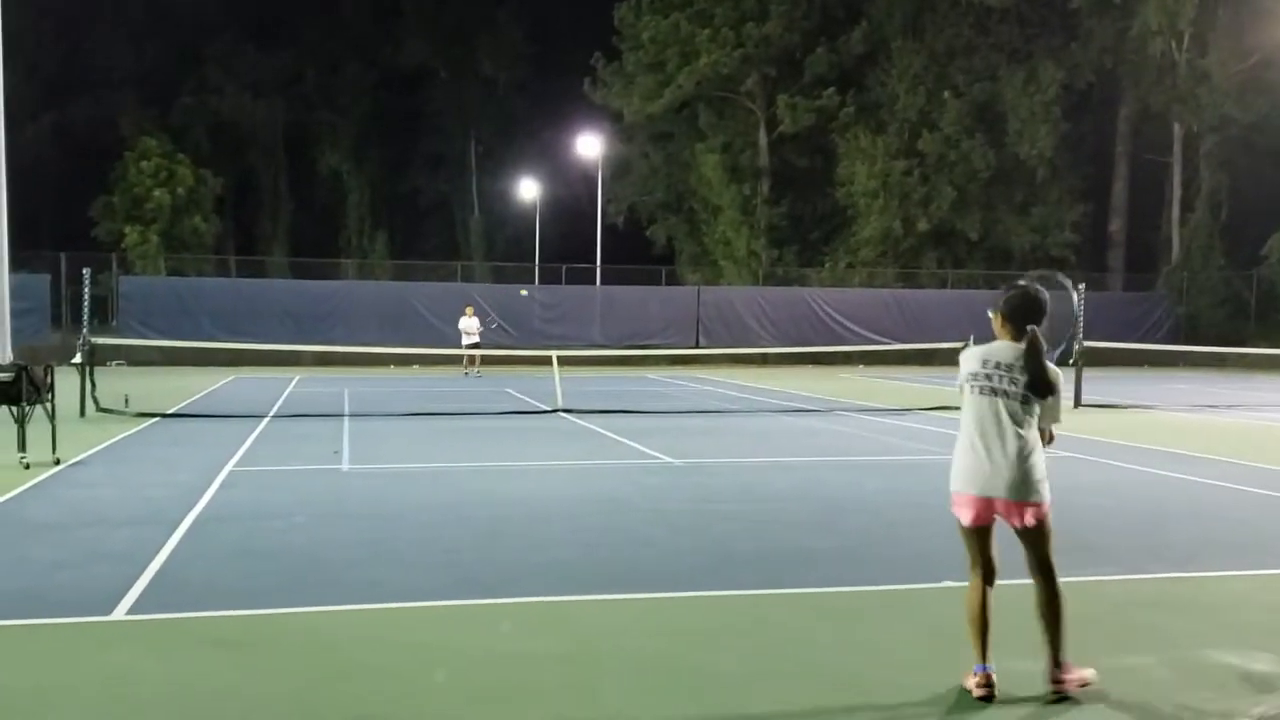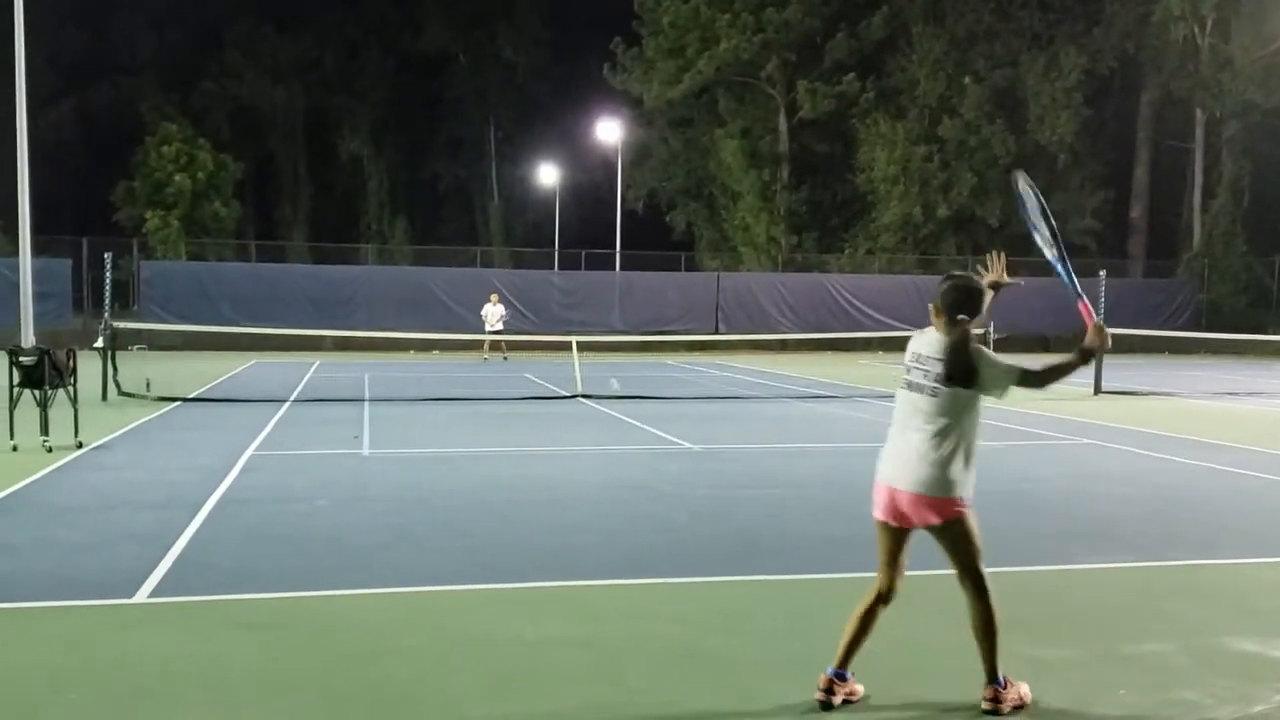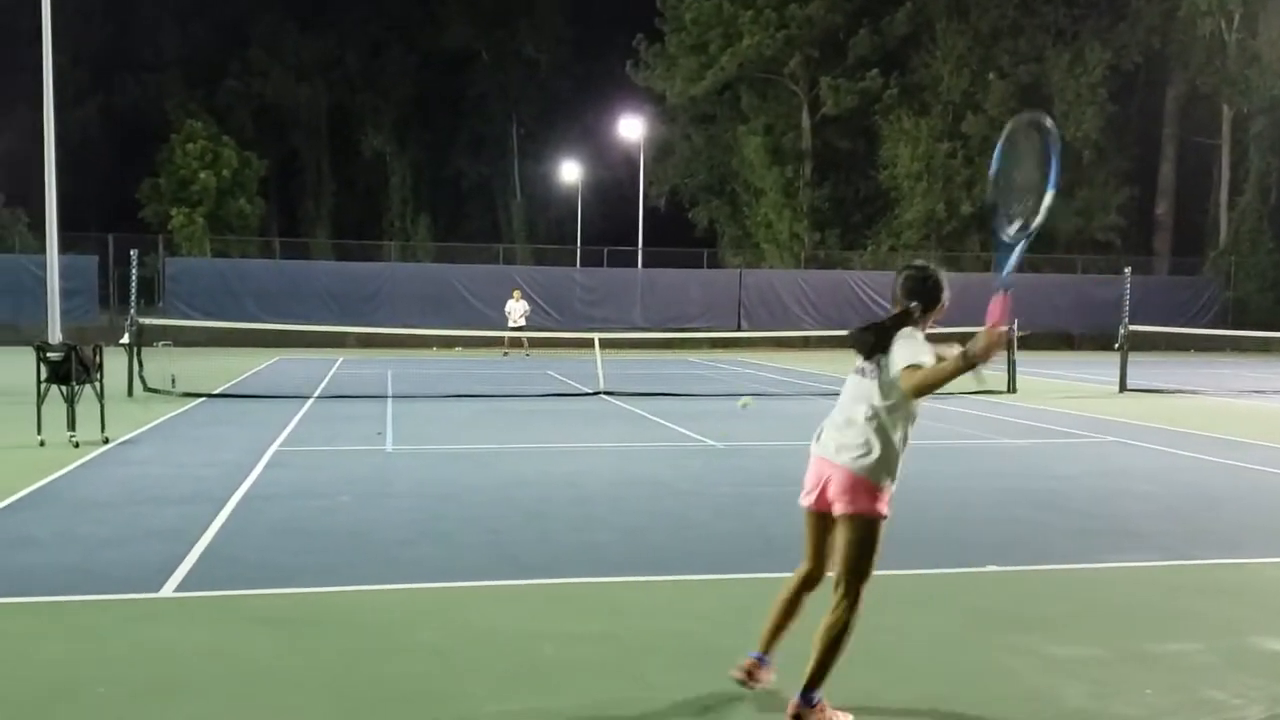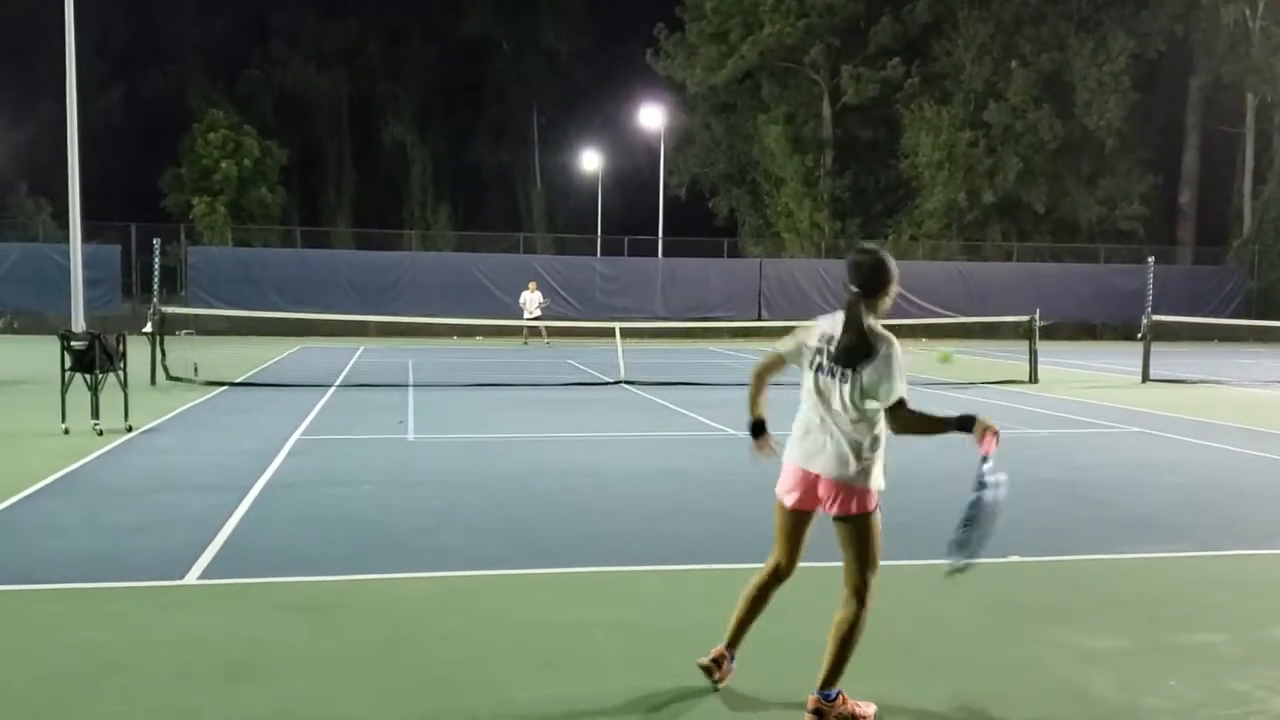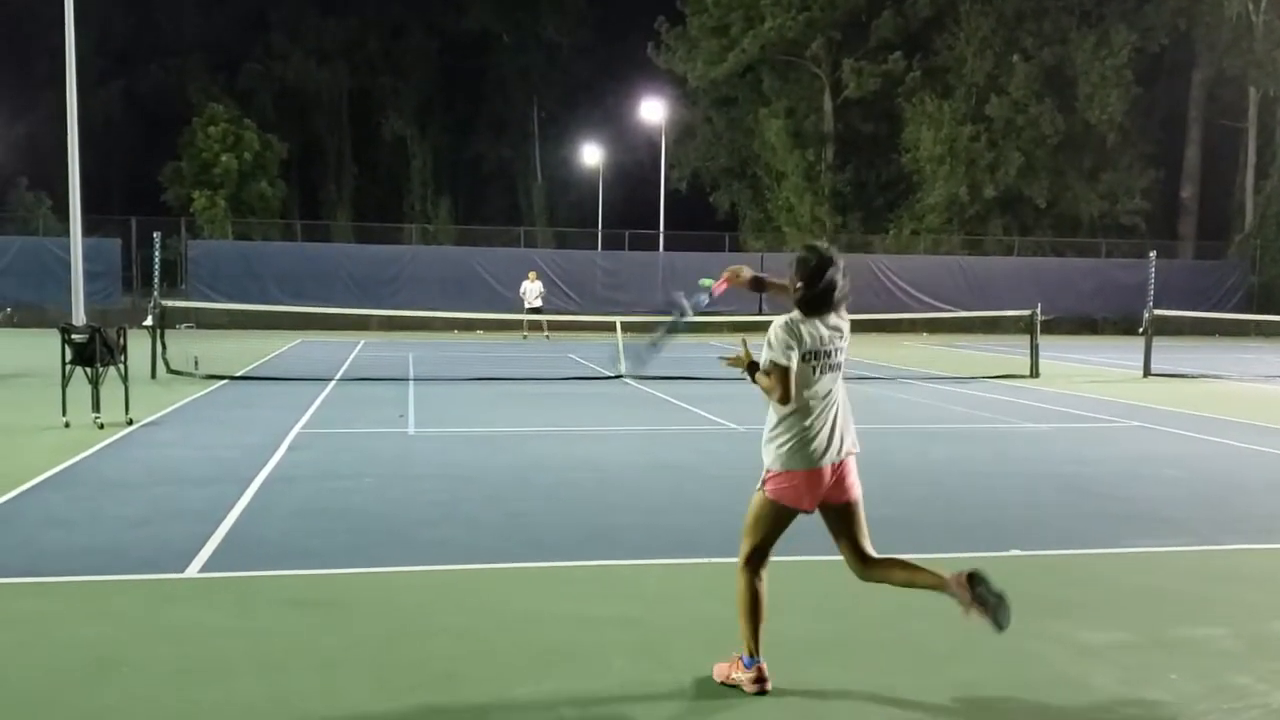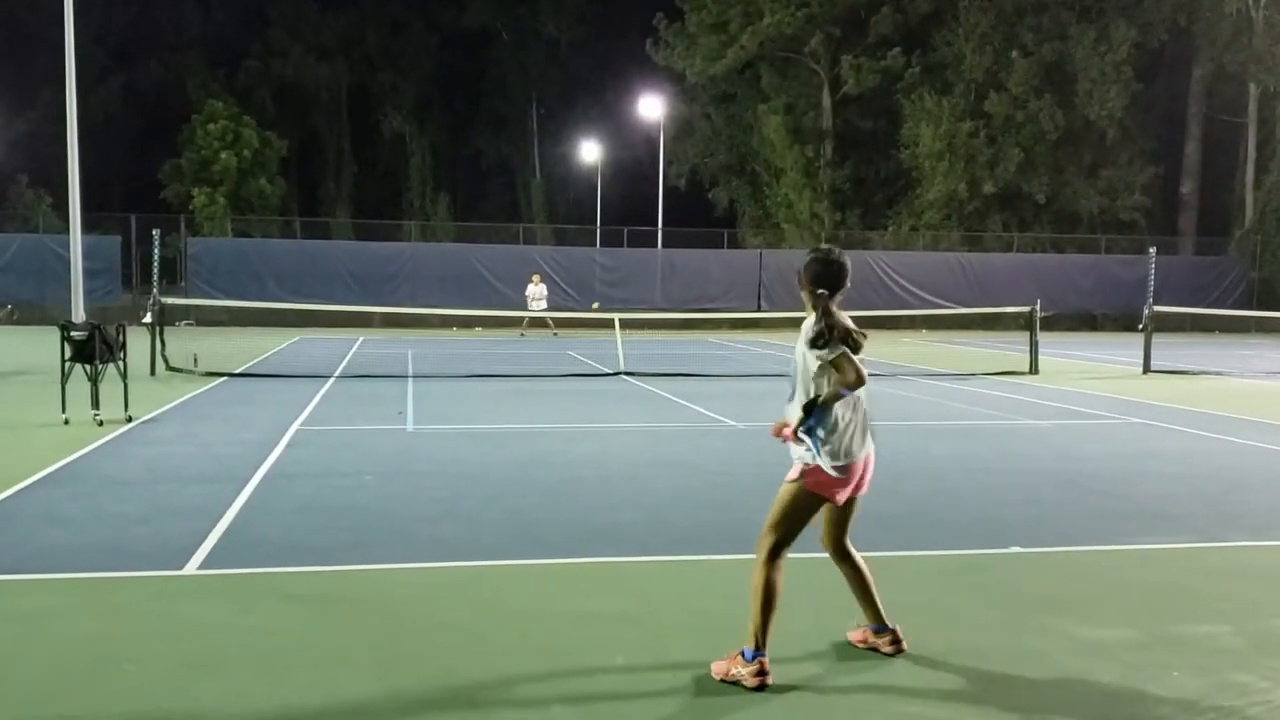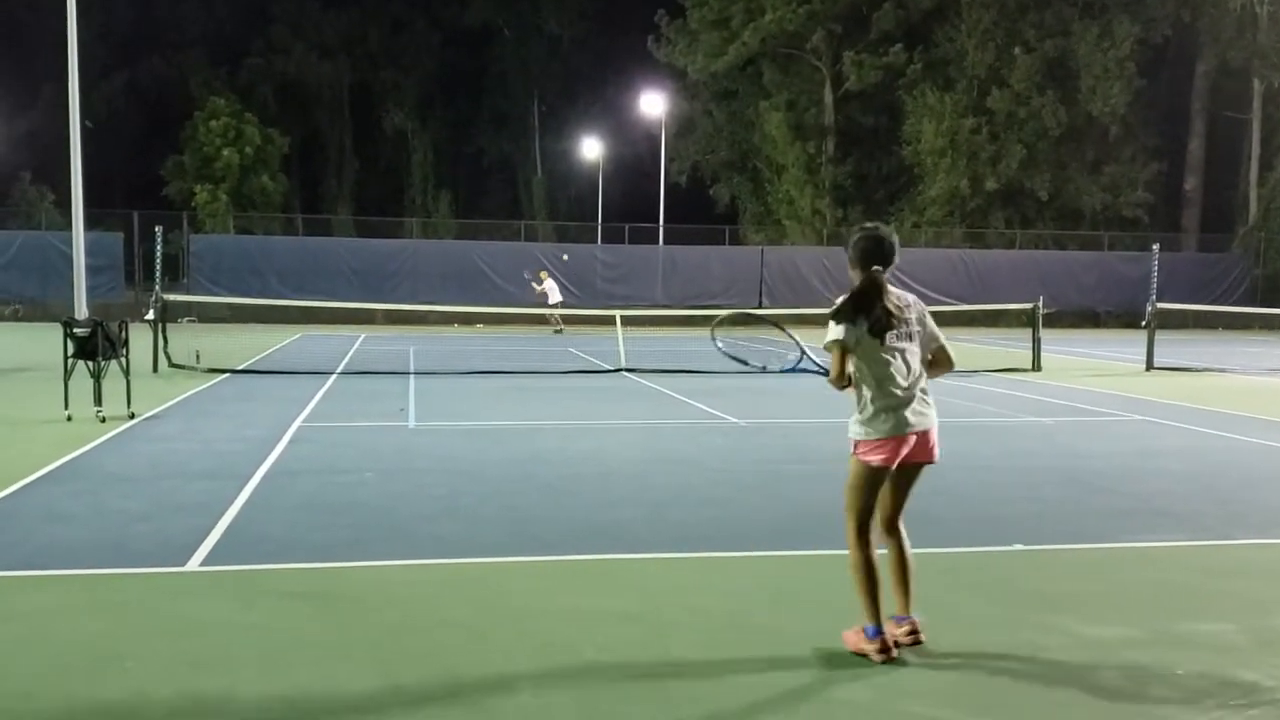
dt=0.3s
person 1, frame 1
left shoulder: (970, 358)
right shoulder: (1046, 374)
right elbow: (1043, 436)
left hip: (971, 484)
right hip: (1020, 486)
left knee: (981, 576)
right knee: (1045, 576)
left ankle: (982, 674)
right ankle: (1058, 669)
person 1, frame 2
left shoulder: (916, 344)
right shoulder: (977, 360)
left elbow: (944, 333)
right elbow: (1035, 379)
left wrist: (987, 287)
right wrist: (1087, 353)
left hip: (890, 480)
right hip: (936, 489)
left knee: (885, 586)
right knee: (975, 585)
left ankle: (835, 679)
person 1, frame 3
left shoulder: (885, 335)
right shoulder: (910, 340)
right elbow: (909, 386)
left wrist: (961, 354)
right wrist: (969, 357)
left hip: (825, 459)
right hip: (858, 474)
left knee: (813, 570)
right knee: (847, 594)
left ankle: (756, 660)
person 1, frame 4
left shoulder: (817, 328)
right shoulder: (883, 346)
left elbow: (761, 371)
right elbow: (899, 420)
left wrist: (757, 425)
right wrist: (967, 423)
left hip: (801, 463)
right hip: (851, 477)
left knee: (779, 566)
right knee: (857, 592)
left ankle: (725, 655)
person 1, frame 5
left shoulder: (785, 328)
right shoulder: (837, 322)
left elbow: (781, 394)
left wrist: (751, 368)
right wrist: (757, 281)
left hip: (793, 466)
right hip: (838, 462)
left knee: (751, 558)
right knee: (865, 564)
left ankle: (750, 667)
right ankle: (963, 585)
person 1, frame 6
left shoulder: (817, 327)
right shoulder: (839, 325)
left elbow: (856, 377)
left wrist: (817, 406)
right wrist: (802, 422)
left hip: (826, 461)
right hip: (856, 455)
left knee: (769, 552)
right knee: (837, 546)
left ankle: (753, 661)
right ankle: (883, 631)
person 1, frame 7
left shoulder: (846, 308)
right shoulder: (912, 304)
left elbow: (838, 377)
right elbow: (944, 363)
left wrist: (851, 379)
left hip: (877, 430)
right hip: (919, 426)
left knee: (858, 530)
right knee: (890, 521)
left ankle: (874, 635)
right ankle: (905, 621)
